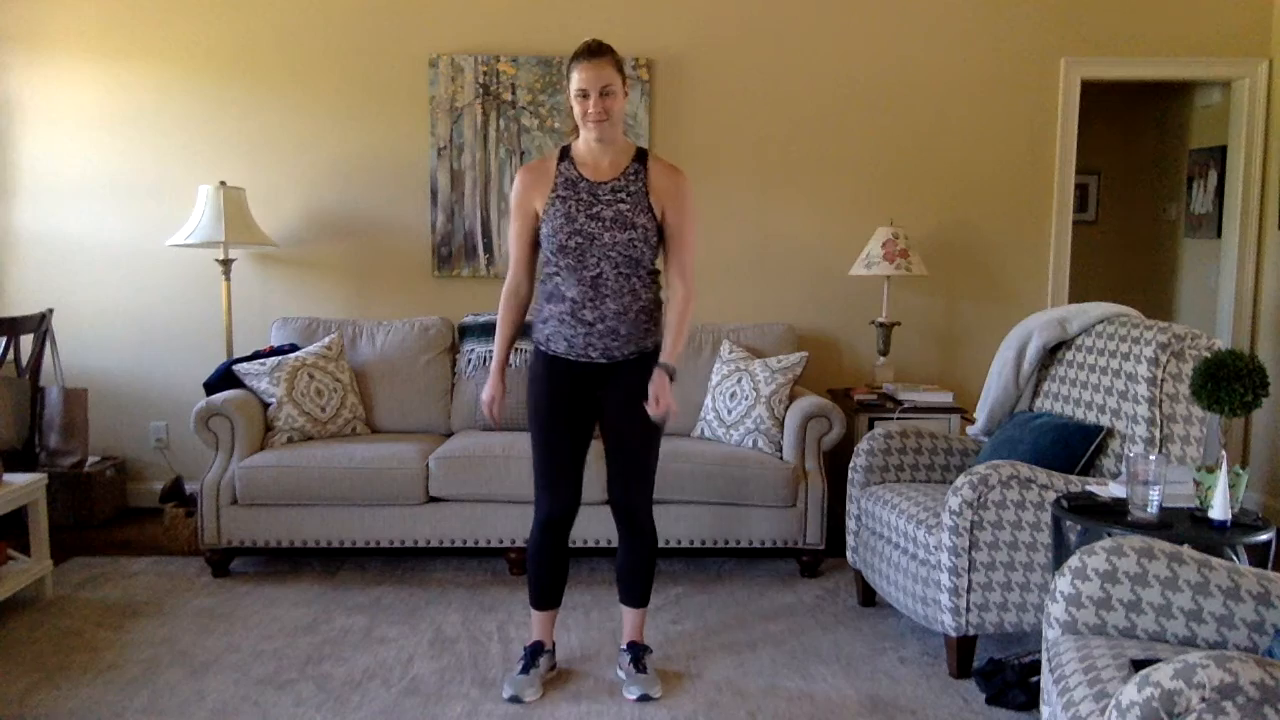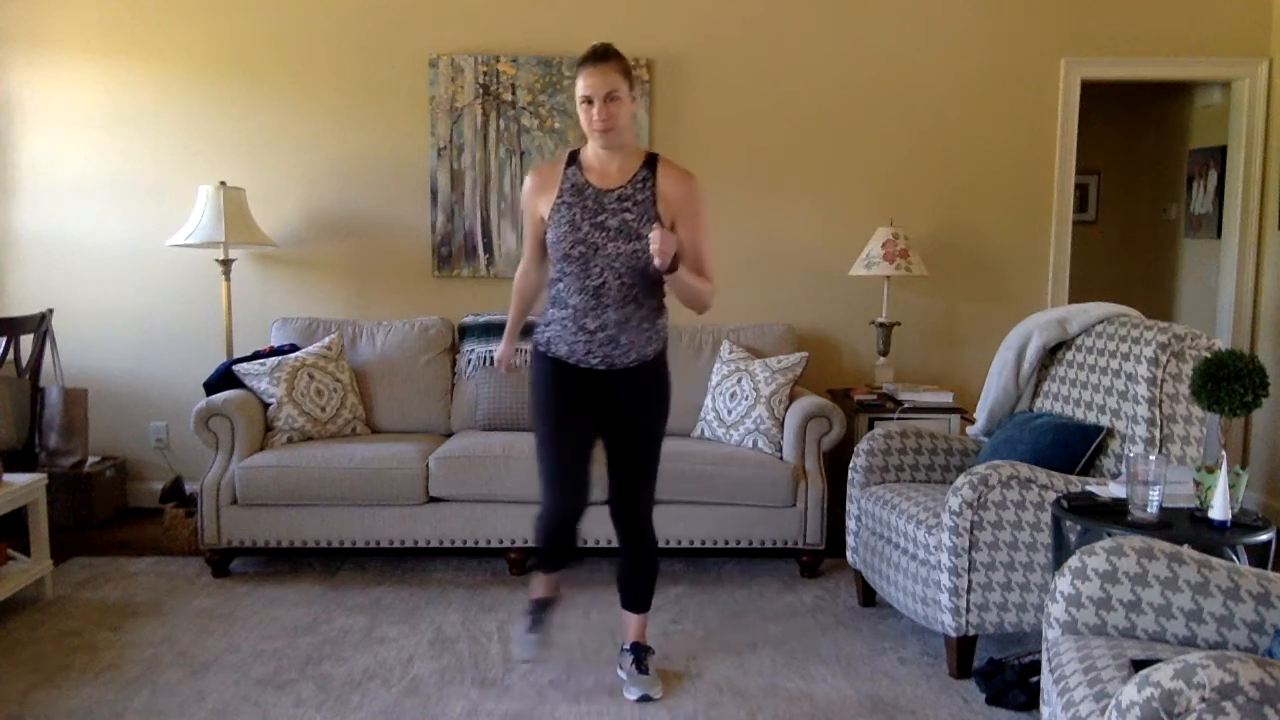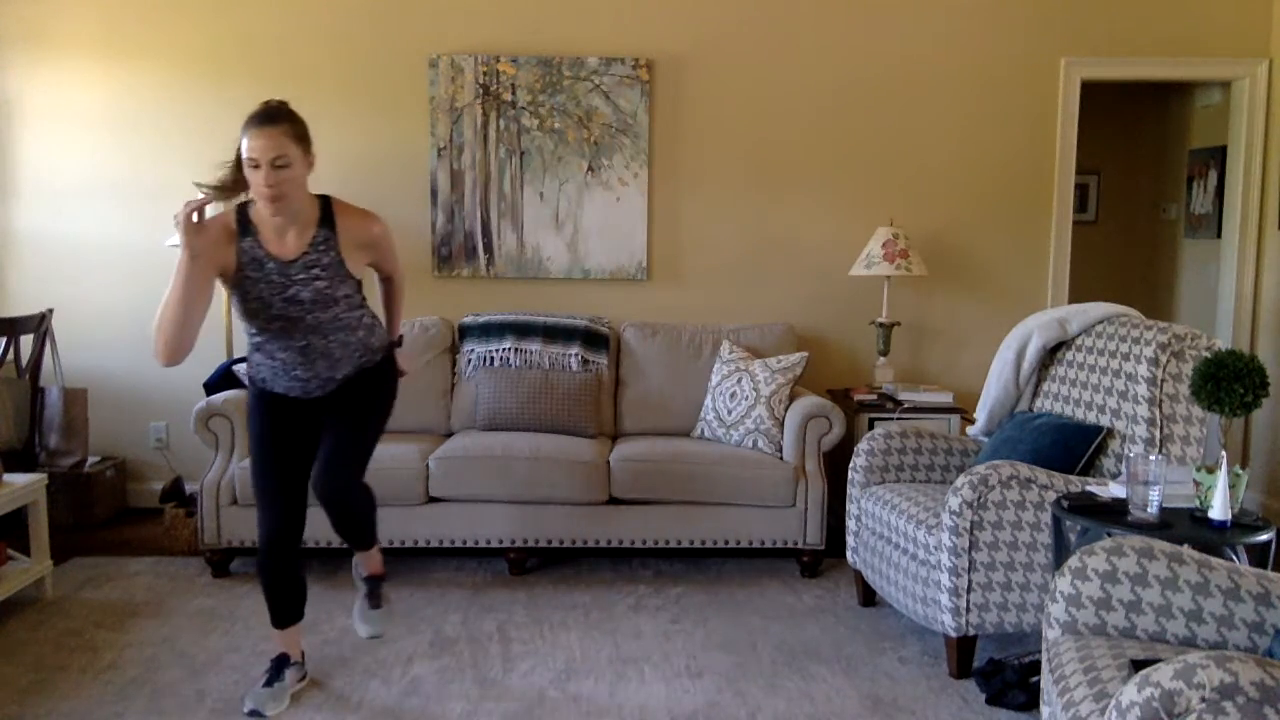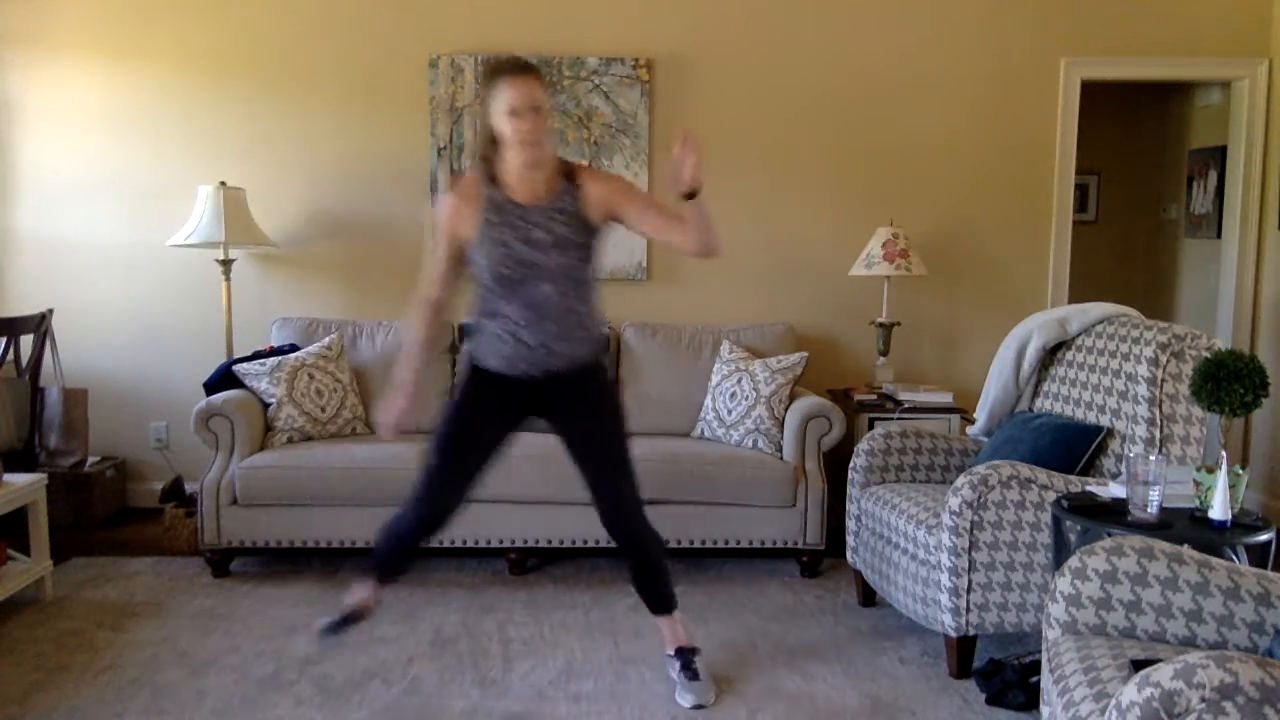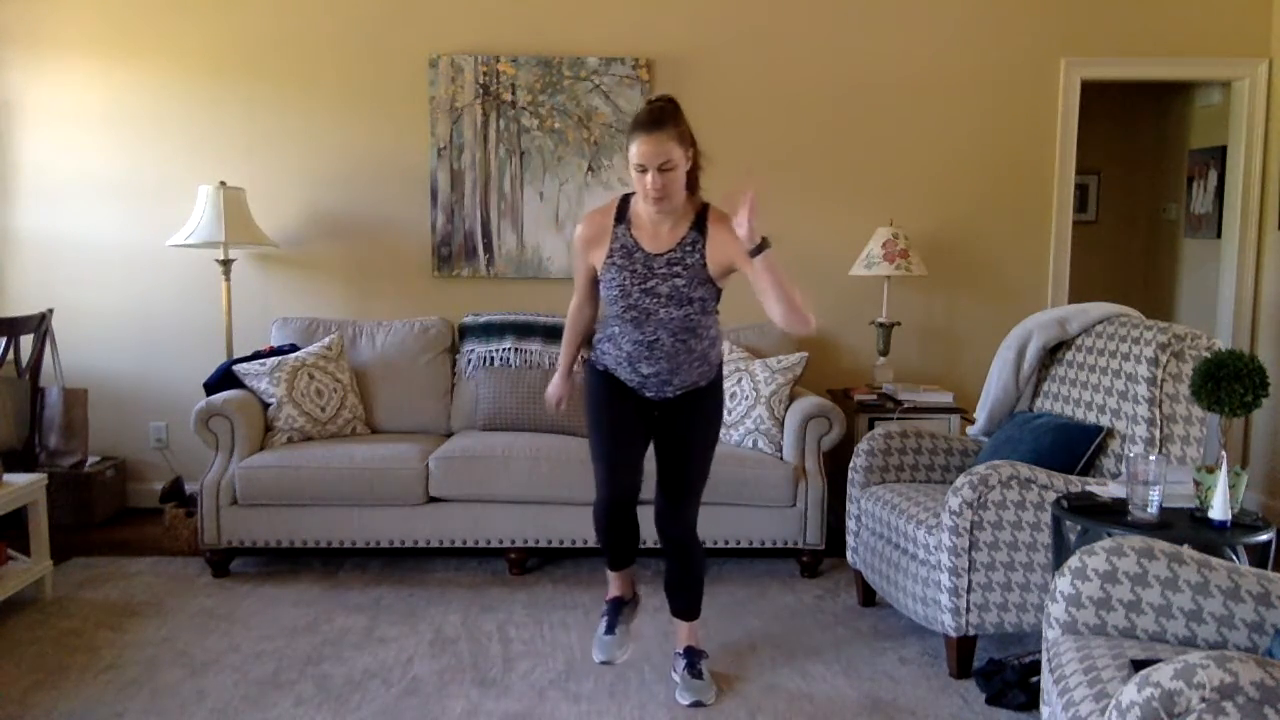
dt=1s
person 1, frame 1
left shoulder: (665, 180)
right shoulder: (535, 178)
left elbow: (680, 285)
right elbow: (518, 281)
left wrist: (666, 368)
right wrist: (497, 368)
left hip: (634, 368)
right hip: (558, 366)
left knee: (633, 507)
right knee: (553, 509)
left ankle: (633, 647)
right ankle: (540, 646)
person 1, frame 2
left shoulder: (675, 185)
right shoulder: (543, 182)
left elbow: (704, 297)
left wrist: (671, 265)
right wrist: (510, 334)
left hip: (639, 371)
right hip: (562, 365)
left knee: (632, 512)
right knee: (564, 501)
left ankle: (635, 647)
right ankle: (542, 593)
person 1, frame 3
left shoulder: (359, 228)
right shoulder: (221, 237)
left elbow: (392, 275)
right elbow: (169, 353)
left wrist: (392, 340)
right wrist: (192, 257)
left hip: (362, 375)
right hip: (278, 391)
left knee: (334, 481)
right knee: (276, 532)
left ankle: (369, 565)
right ankle: (289, 657)
person 1, frame 4
left shoulder: (593, 188)
right shoulder: (462, 200)
left elbow: (701, 246)
right elbow: (434, 296)
left wrist: (689, 192)
right wrist: (402, 380)
left hip: (578, 375)
right hip: (496, 374)
left knee: (623, 512)
right knee: (433, 500)
left ankle: (678, 647)
right ankle: (366, 593)
person 1, frame 5
left shoulder: (722, 234)
right shoulder: (595, 229)
left elbow: (799, 324)
left wrist: (755, 246)
right wrist: (562, 370)
left hip: (693, 389)
right hip: (615, 379)
left knee: (677, 521)
right knee: (615, 495)
left ankle: (688, 649)
right ankle: (620, 594)
